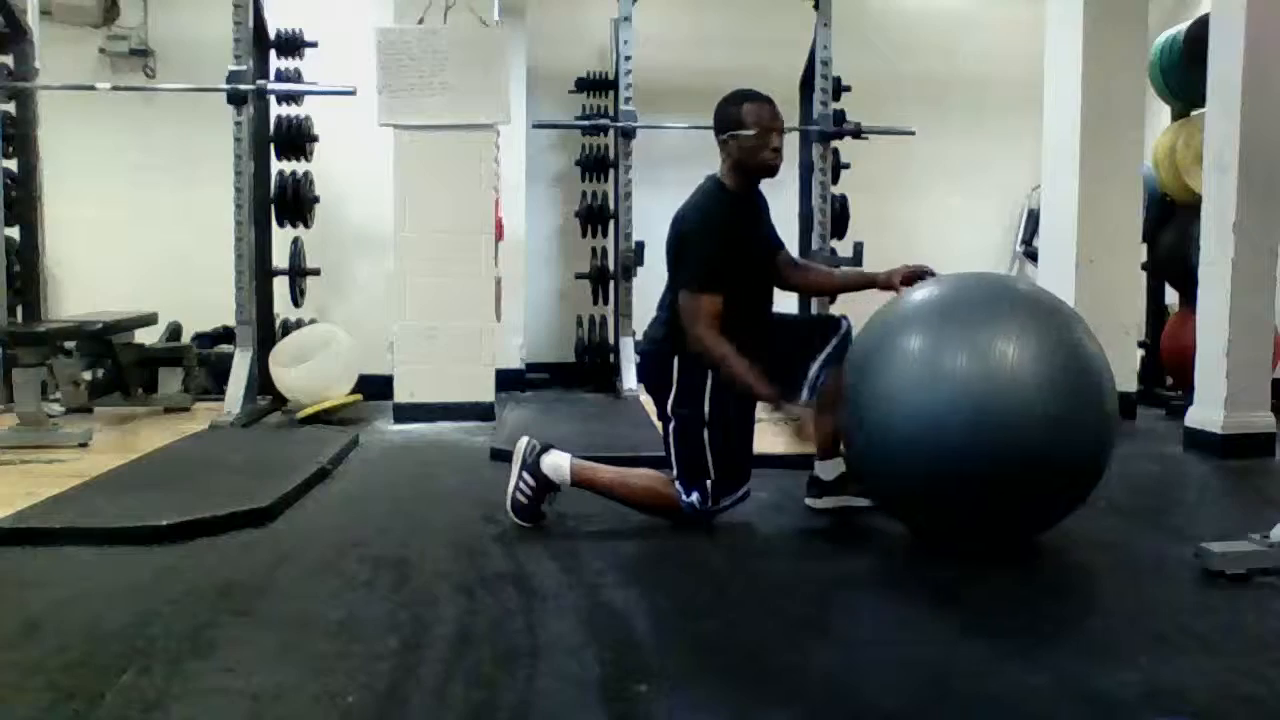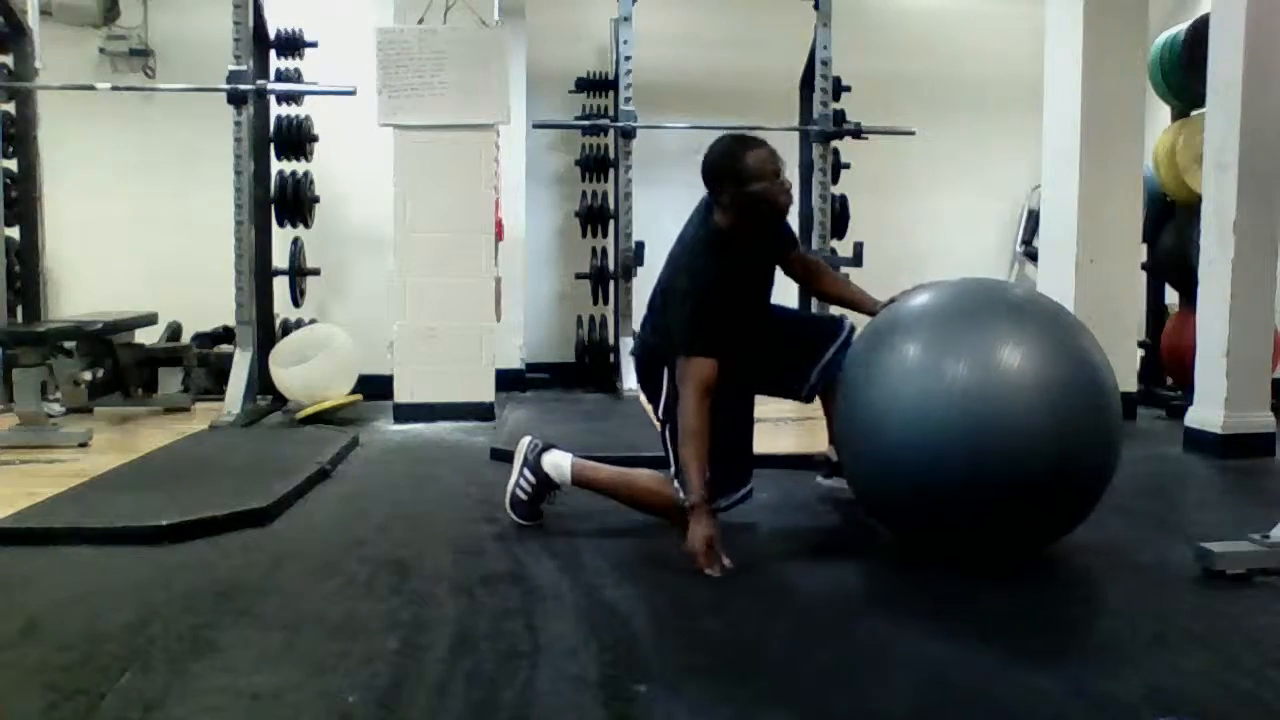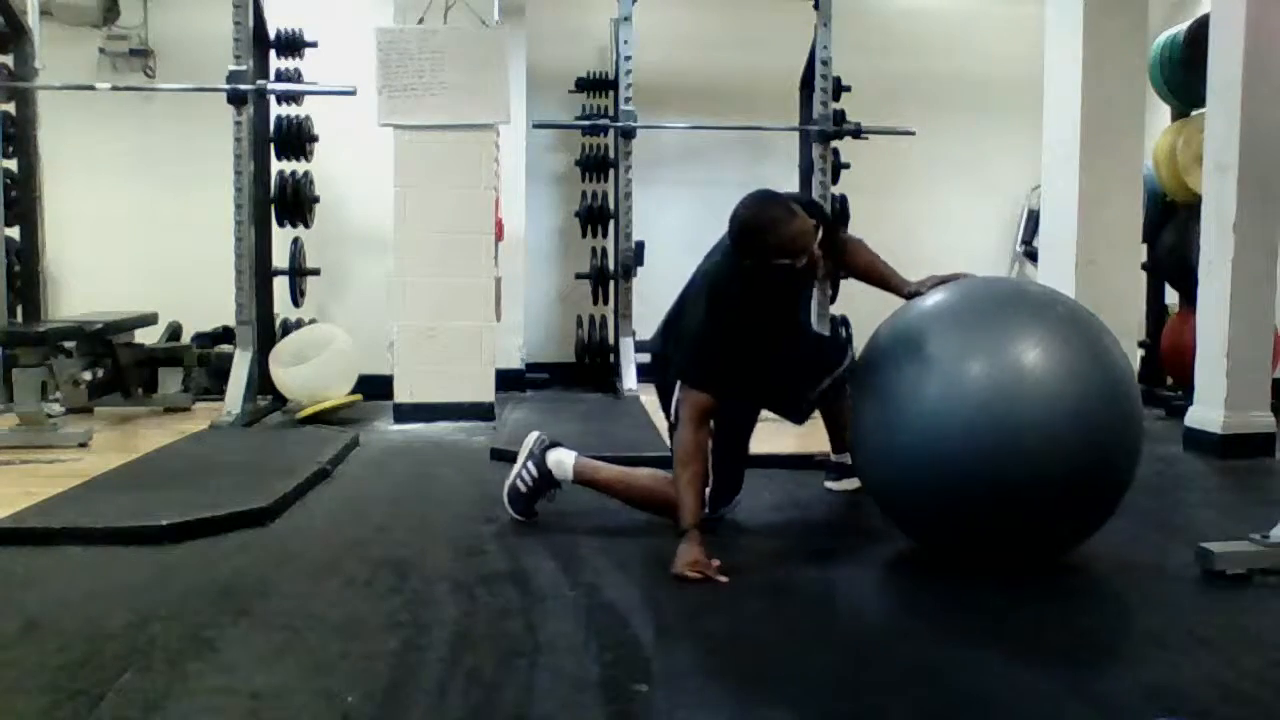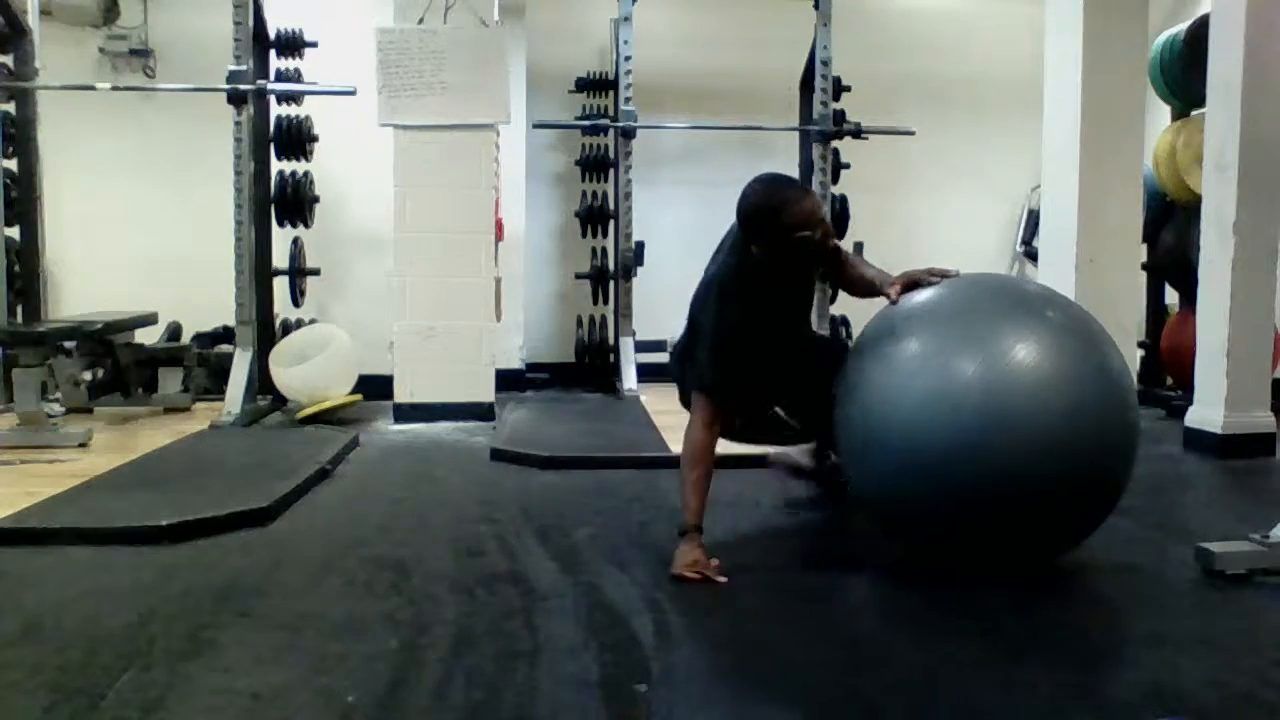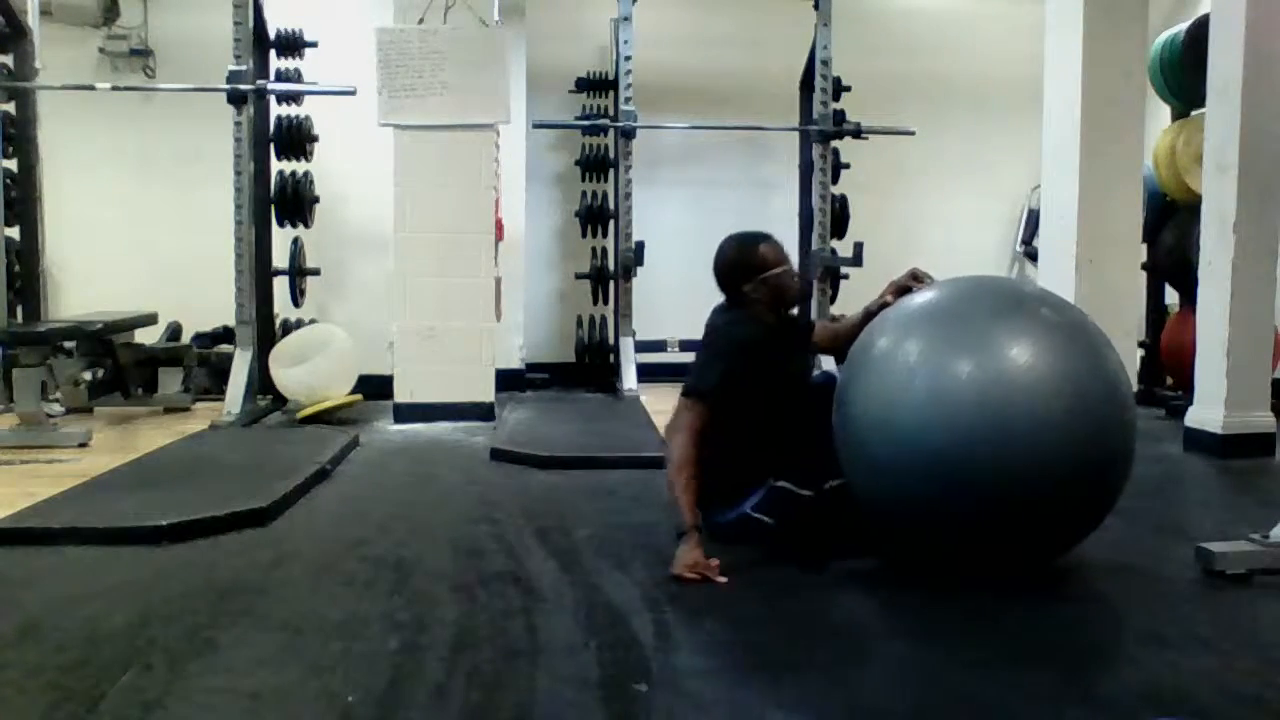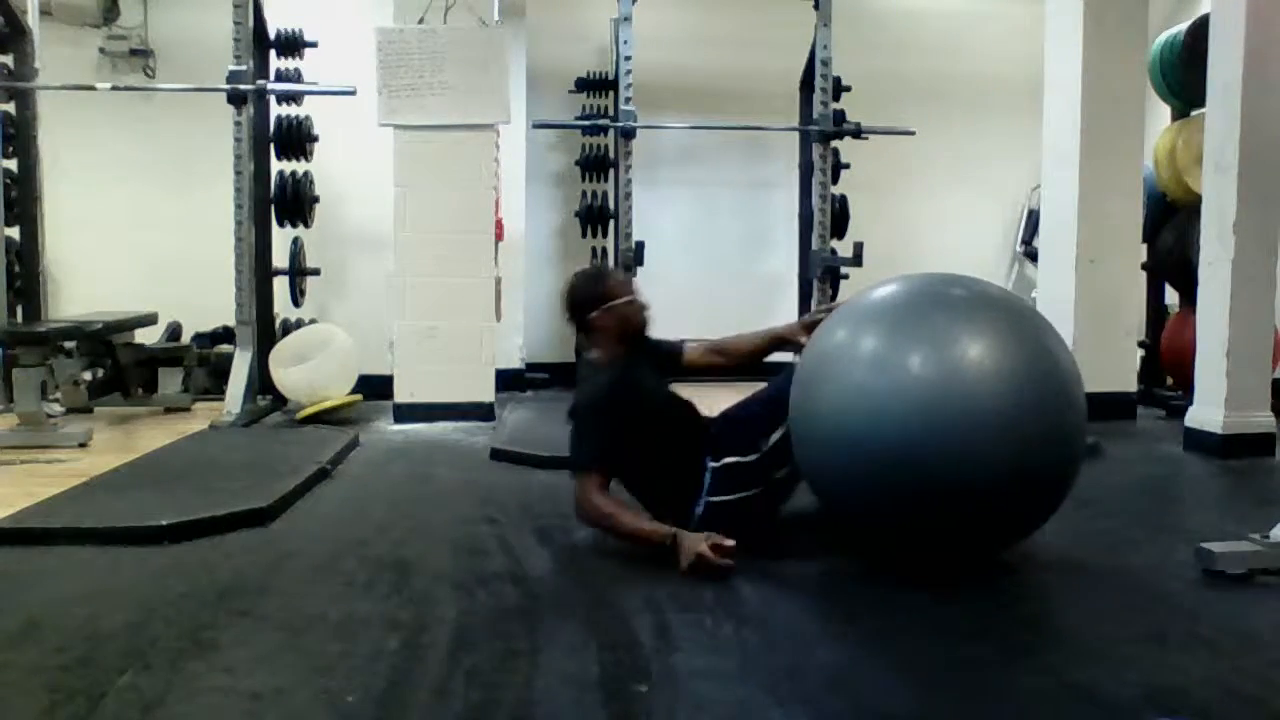
dt=0.5s
person 1, frame 1
left shoulder: (749, 199)
right shoulder: (706, 222)
left elbow: (787, 271)
right elbow: (700, 333)
left wrist: (875, 278)
right wrist: (781, 402)
right hip: (685, 362)
left knee: (837, 343)
right knee: (701, 500)
left ankle: (828, 480)
right ankle: (551, 466)
person 1, frame 2
left shoulder: (758, 215)
right shoulder: (699, 271)
left elbow: (804, 267)
right elbow: (695, 392)
left wrist: (878, 308)
right wrist: (699, 511)
right hip: (678, 361)
left knee: (837, 341)
right knee: (718, 494)
right ankle: (551, 463)
person 1, frame 3
left shoulder: (801, 222)
right shoulder: (717, 301)
left elbow: (842, 246)
right elbow: (694, 421)
left wrist: (904, 286)
right wrist: (690, 537)
right hip: (696, 368)
right knee: (711, 501)
left ankle: (845, 465)
right ankle: (555, 461)
person 1, frame 4
left shoulder: (792, 229)
right shoulder: (731, 300)
left elbow: (840, 265)
right elbow: (705, 420)
left wrist: (883, 282)
right wrist: (690, 537)
right hip: (736, 390)
person 1, frame 5
left shoulder: (766, 320)
right shoulder: (736, 340)
left elbow: (837, 338)
right elbow: (682, 431)
left wrist: (881, 305)
right wrist: (689, 536)
right hip: (741, 503)
left knee: (840, 387)
person 1, frame 6
left shoulder: (629, 353)
right shoulder: (598, 397)
left elbow: (713, 354)
right elbow: (590, 500)
left wrist: (789, 333)
right wrist: (677, 538)
right hip: (708, 498)
